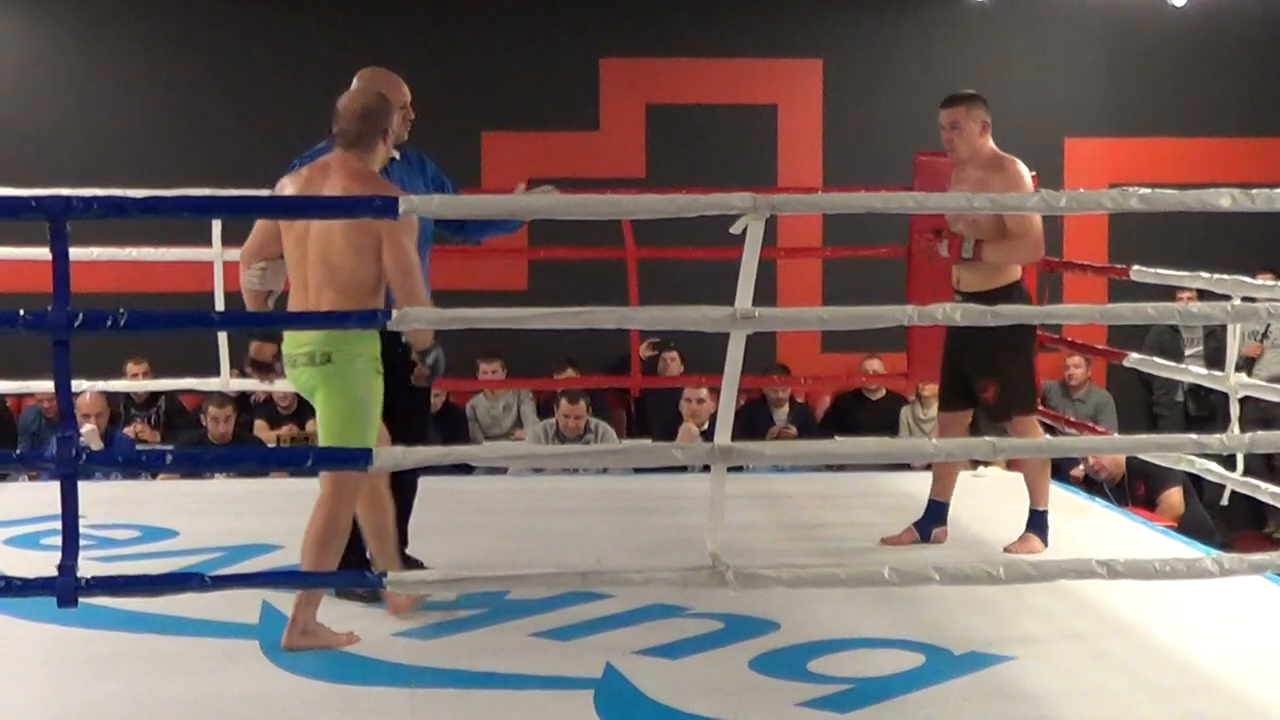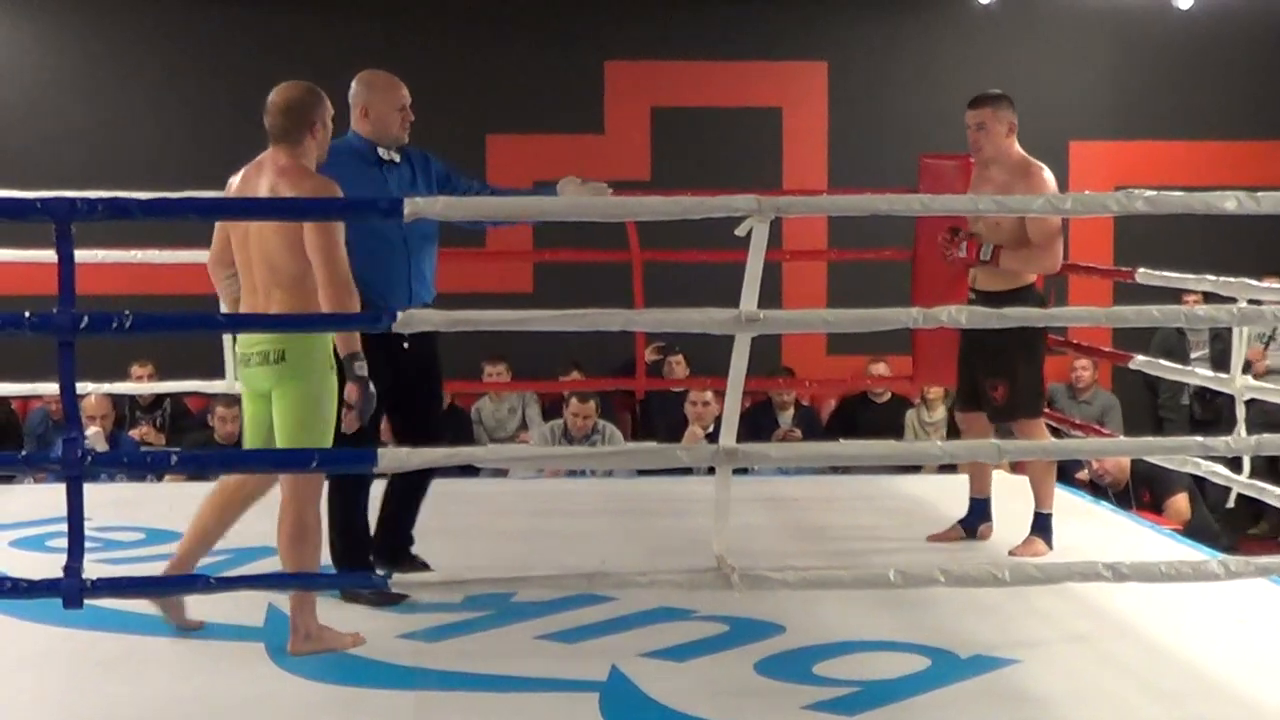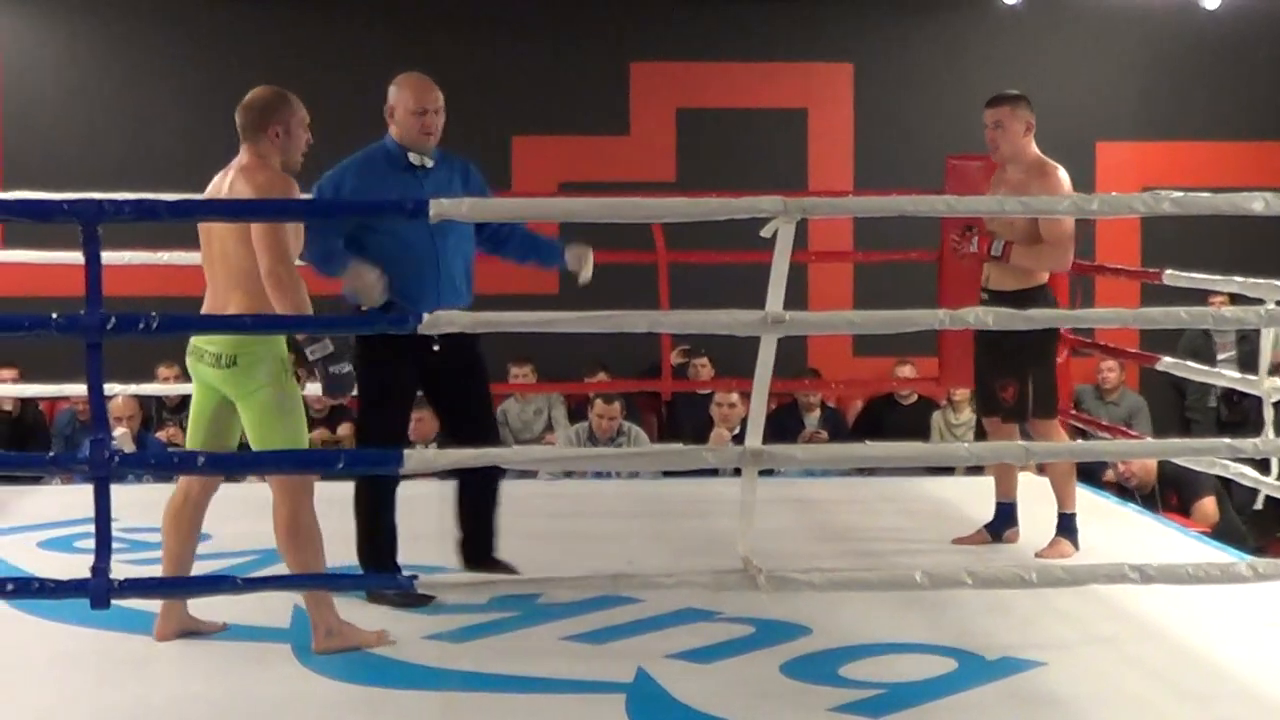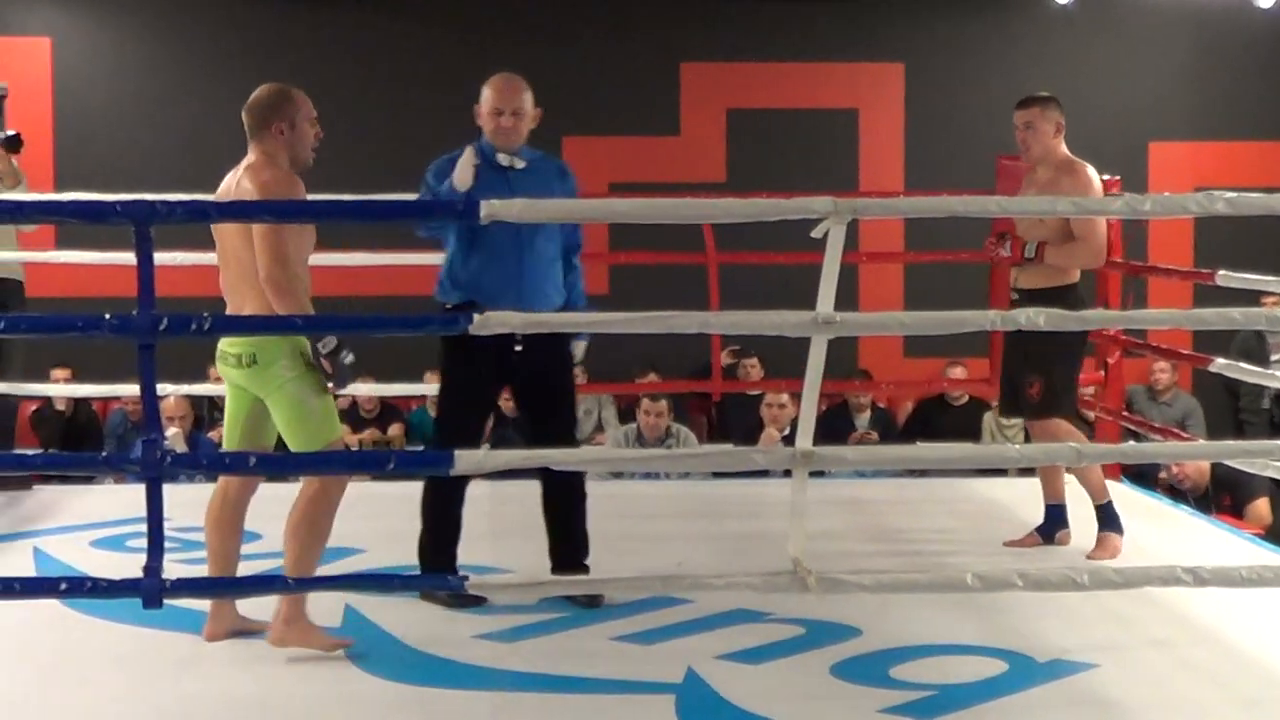
dt=0.3s
person 1, frame 1
left shoulder: (293, 185)
right shoulder: (387, 199)
left elbow: (252, 263)
right elbow: (411, 295)
left wrist: (263, 332)
right wrist: (425, 350)
left hip: (298, 345)
right hip: (346, 349)
right knee: (342, 488)
left ankle: (396, 582)
right ankle: (304, 622)
person 1, frame 2
left shoulder: (240, 184)
right shoulder: (315, 191)
left elbow: (222, 265)
right elbow: (335, 289)
right wrist: (358, 368)
left hip: (250, 345)
right hip: (298, 348)
left knee: (249, 474)
right knee: (304, 486)
left ankle: (175, 575)
right ankle: (306, 627)
person 1, frame 3
left shoulder: (220, 185)
right shoulder: (272, 186)
right elbow: (278, 281)
right wrist: (322, 348)
left hip: (207, 345)
right hip: (252, 350)
left knee: (197, 480)
right knee: (294, 487)
left ankle: (171, 612)
right ankle: (327, 624)
person 1, frame 4
left shoulder: (231, 184)
right shoulder: (277, 182)
right elbow: (277, 276)
right wrist: (326, 342)
left hip: (236, 346)
right hip: (276, 350)
left knee: (236, 479)
right knee: (328, 472)
left ankle: (221, 612)
right ankle: (291, 614)
person 2, frame 1
left shoulder: (420, 166)
right shoulder: (325, 165)
left elbow: (456, 223)
left wrist: (513, 214)
left knee: (411, 440)
left ankle: (391, 551)
right ankle: (349, 566)
person 2, frame 2
left shoulder: (421, 166)
right shoulder: (328, 167)
left elbow: (481, 202)
left wrist: (554, 196)
left hip: (413, 327)
right hip: (357, 330)
left knee: (425, 441)
right knee: (356, 450)
left ankle: (393, 546)
right ankle: (354, 569)
person 2, frame 3
left shoulder: (462, 173)
right shoulder: (357, 174)
left elbow: (501, 234)
right elbow: (315, 236)
left wrist: (561, 256)
right wrist: (350, 269)
left hip: (452, 330)
right hip: (388, 331)
left knee: (480, 443)
right knee: (382, 454)
left ankle: (479, 551)
right ankle: (381, 573)
person 2, frame 4
left shoulder: (557, 176)
right shoulder: (450, 169)
left elbow: (569, 258)
right elbow: (431, 228)
left wrist: (577, 327)
right wrist: (456, 188)
left hip: (543, 334)
right hip: (474, 333)
left knee: (561, 452)
right knee: (453, 453)
left ankle: (571, 567)
right ankle: (438, 572)
person 3, frame 1
left shoulder: (1010, 174)
right shoulder: (959, 174)
left elbow: (1032, 246)
left wrist: (967, 250)
right wrist: (943, 244)
left hip: (1004, 306)
right hip: (966, 306)
left knee: (1018, 417)
right knee: (951, 416)
left ankle: (1038, 524)
right ankle: (933, 520)
person 3, frame 2
left shoulder: (1035, 179)
right shoulder: (981, 173)
left elbow: (1051, 259)
left wrist: (984, 253)
right wrist: (960, 244)
left hip: (1015, 308)
right hip: (978, 304)
left knee: (1026, 420)
right knee: (970, 414)
left ankle: (1042, 527)
right ankle: (977, 515)
person 3, frame 3
left shoulder: (1049, 179)
right shoulder: (1000, 175)
left elbow: (1061, 257)
left wrist: (995, 248)
right wrist: (973, 244)
left hip: (1027, 308)
right hip: (993, 304)
left knee: (1040, 421)
right knee: (995, 418)
left ankle: (1067, 528)
right ankle: (1004, 519)
person 3, frame 4
left shoulder: (1079, 177)
right shoulder: (1031, 178)
left elbow: (1093, 252)
left wrist: (1028, 250)
right wrist: (1006, 249)
left hip: (1058, 306)
right hip: (1024, 305)
left knee: (1052, 419)
right knee: (1036, 420)
left ankle: (1109, 519)
right ankle: (1054, 521)
